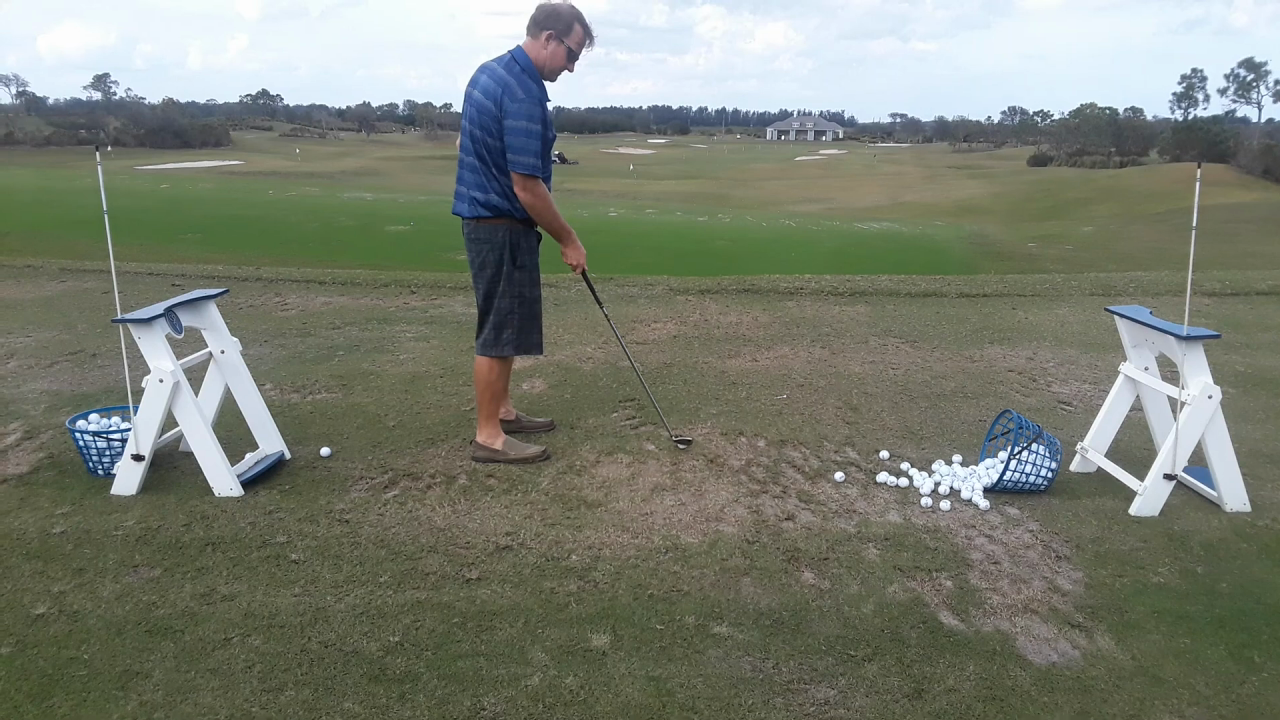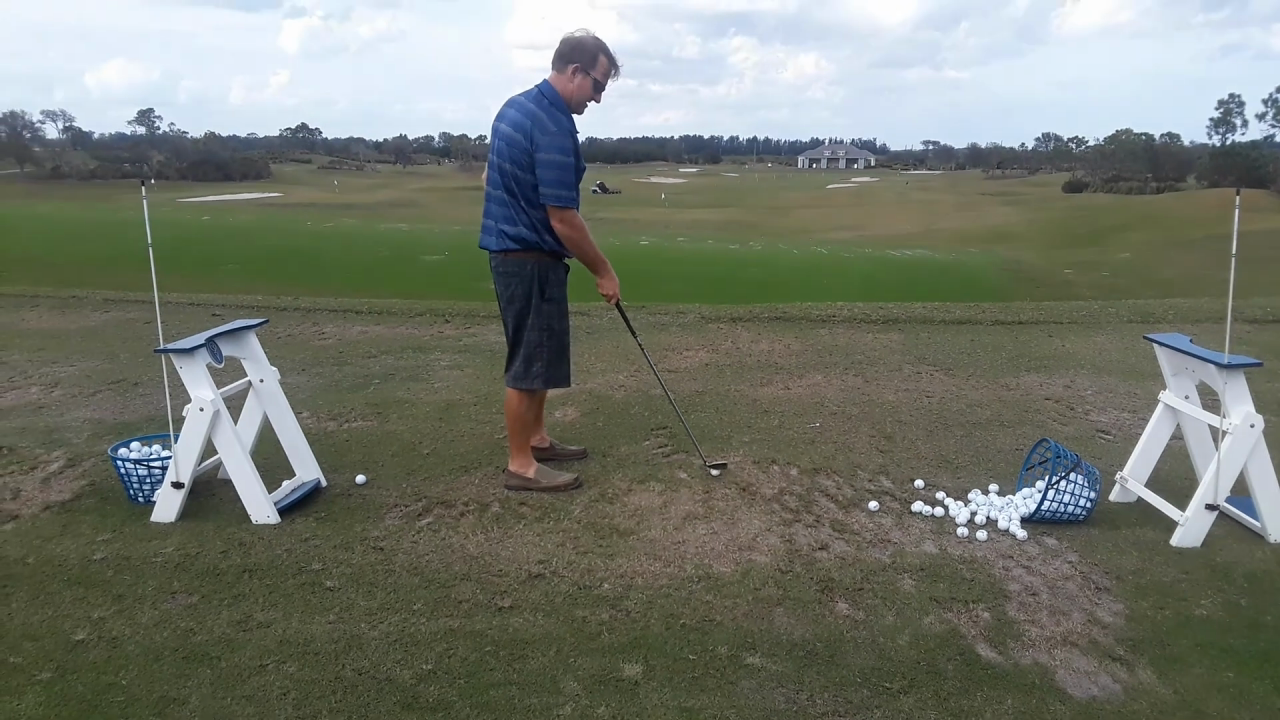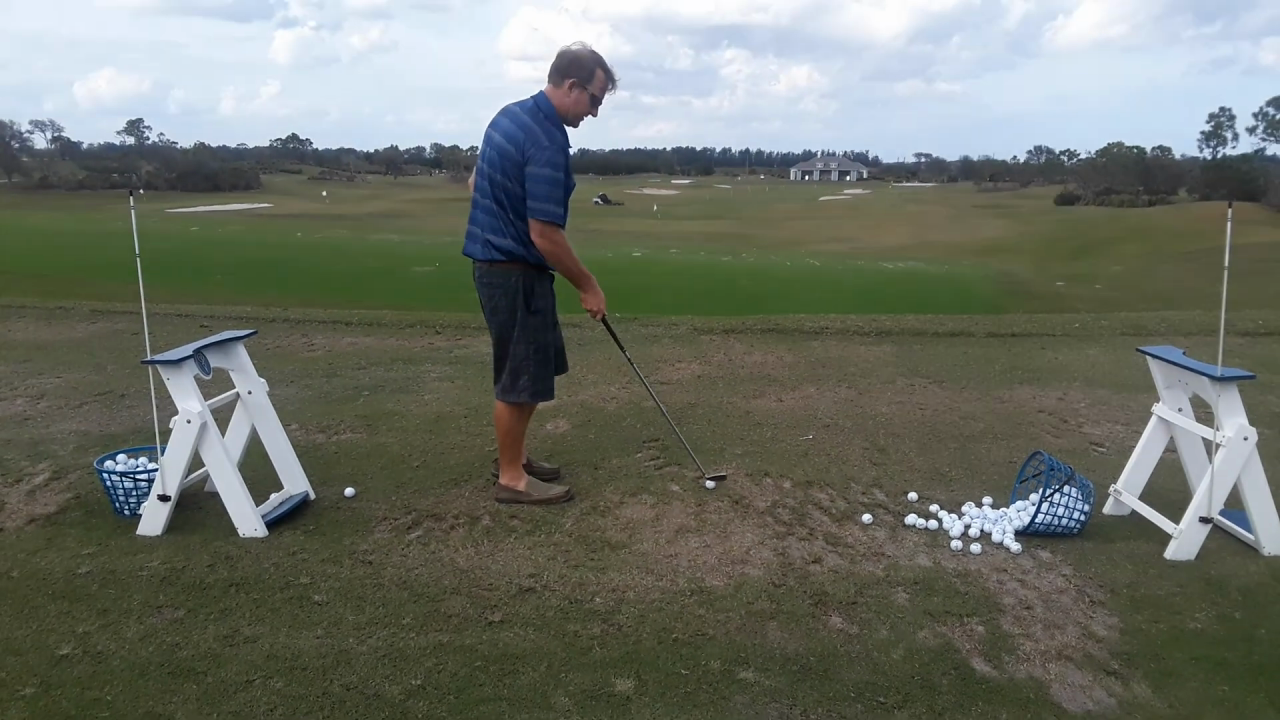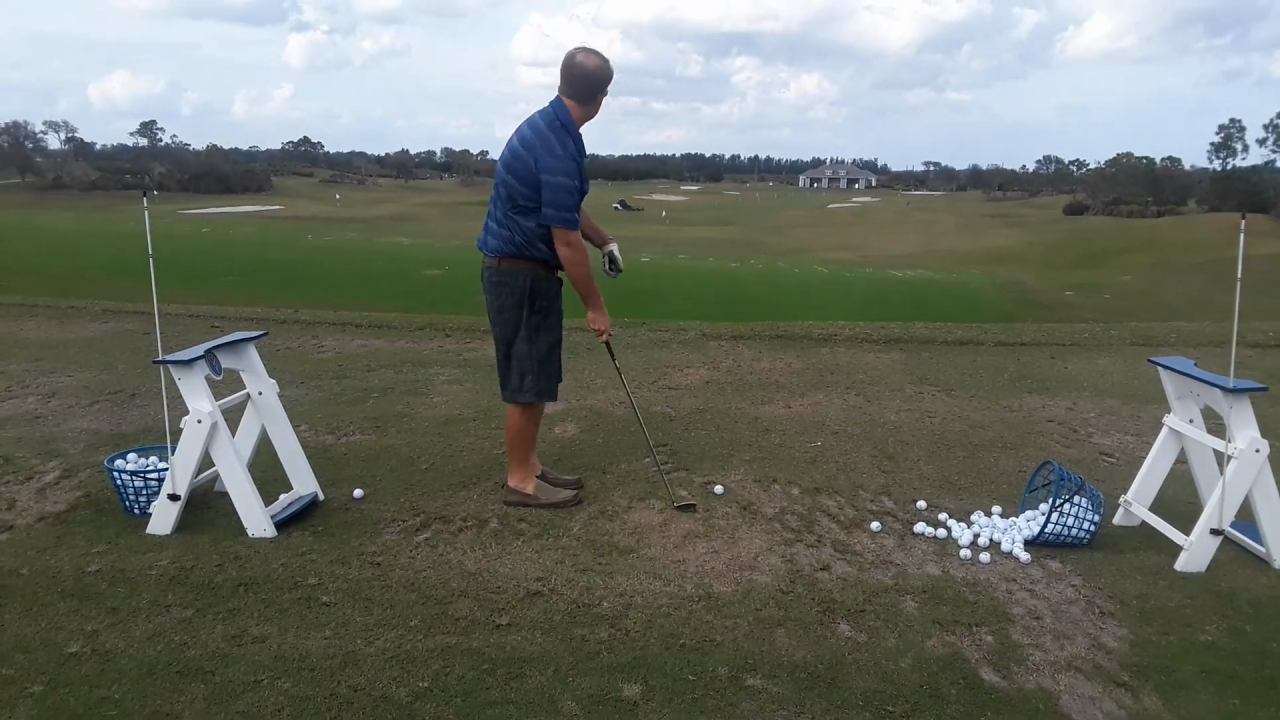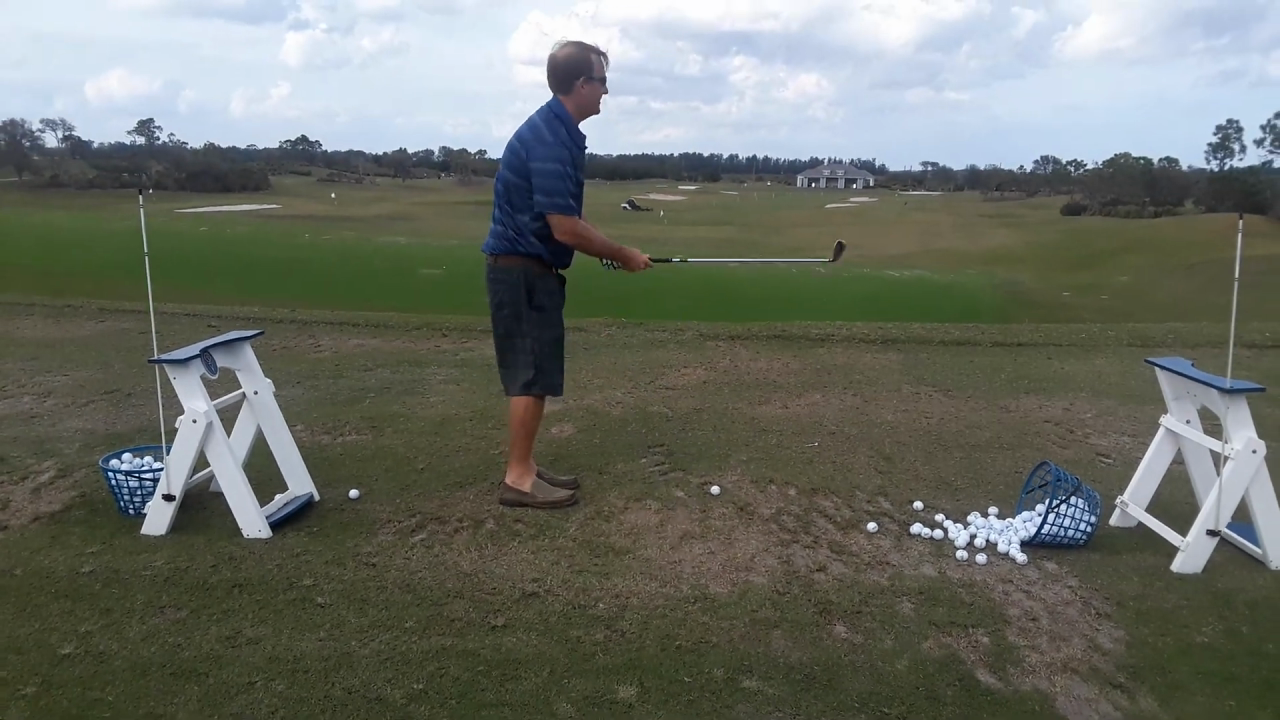
dt=0.5s
person 1, frame 1
left shoulder: (491, 71)
right shoulder: (523, 93)
left elbow: (477, 149)
right elbow: (527, 187)
right wrist: (568, 241)
left hip: (486, 216)
right hip: (503, 226)
left knee: (504, 326)
right knee: (499, 331)
left ankle: (502, 410)
right ankle: (488, 436)
person 1, frame 2
left shoulder: (515, 106)
right shoulder: (553, 127)
left elbow: (492, 178)
right elbow: (563, 219)
right wrist: (602, 271)
left hip: (511, 249)
right hip: (531, 259)
left knee: (536, 355)
right knee: (530, 362)
left ankle: (537, 439)
right ankle: (520, 464)
person 1, frame 3
left shoulder: (510, 114)
right shoulder: (546, 141)
left elbow: (477, 183)
right elbow: (546, 235)
right wrist: (588, 286)
left hip: (499, 261)
right hip: (514, 271)
left knee: (538, 365)
right knee: (520, 374)
left ankle: (512, 457)
right ankle: (511, 478)
person 1, frame 4
left shoulder: (546, 126)
right shoulder: (558, 148)
right elbow: (566, 242)
left wrist: (606, 241)
right wrist: (594, 306)
left hip: (519, 267)
right hip: (521, 273)
left knee: (535, 376)
right knee: (527, 378)
left ankle: (529, 465)
right ankle: (519, 481)
person 1, frame 5
left shoulder: (555, 129)
right shoulder: (550, 140)
left elbow: (566, 212)
right elbow: (565, 229)
left wrist: (608, 246)
right wrist: (623, 255)
left hip: (529, 268)
right hip: (521, 271)
left knee: (533, 374)
right knee: (531, 375)
left ankle: (525, 466)
right ankle: (517, 479)
